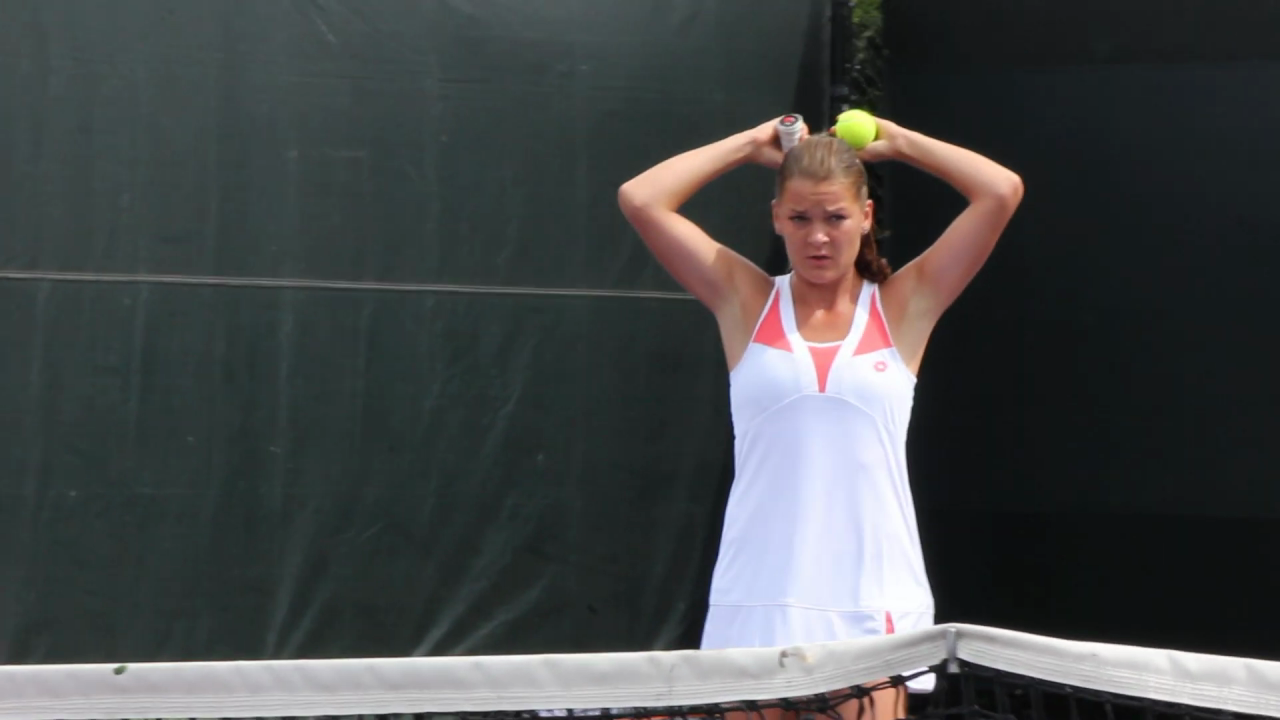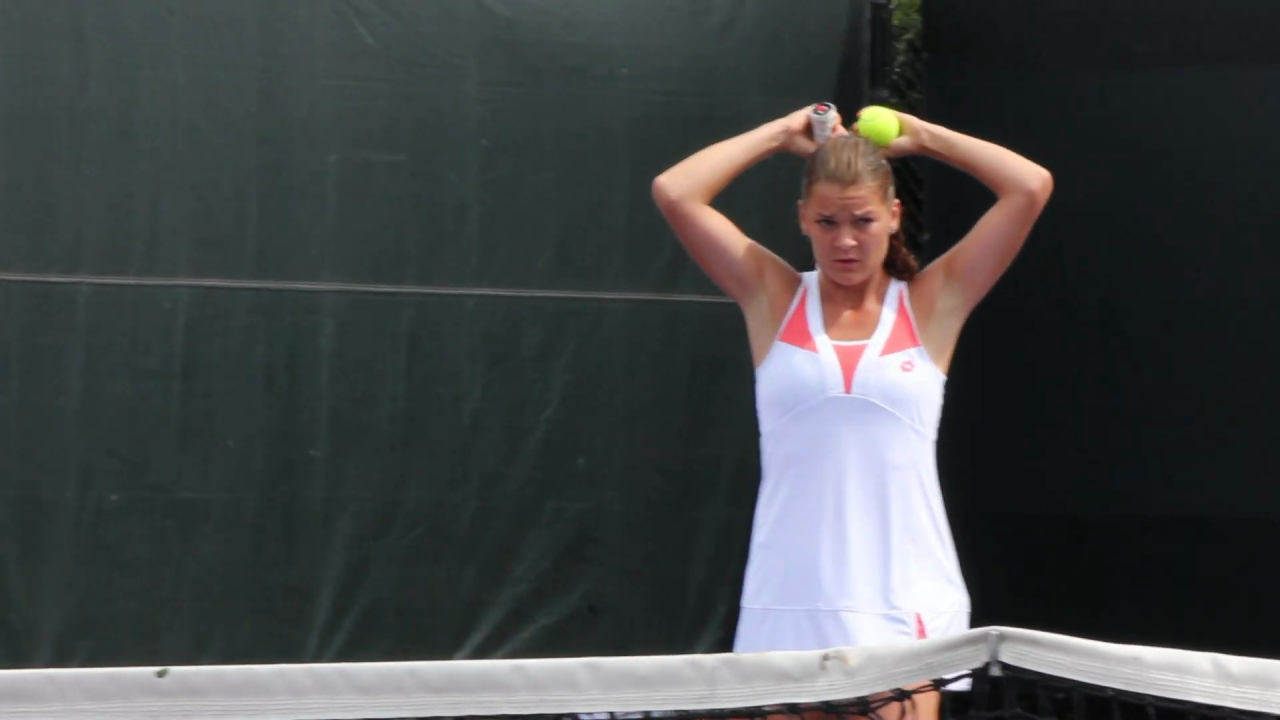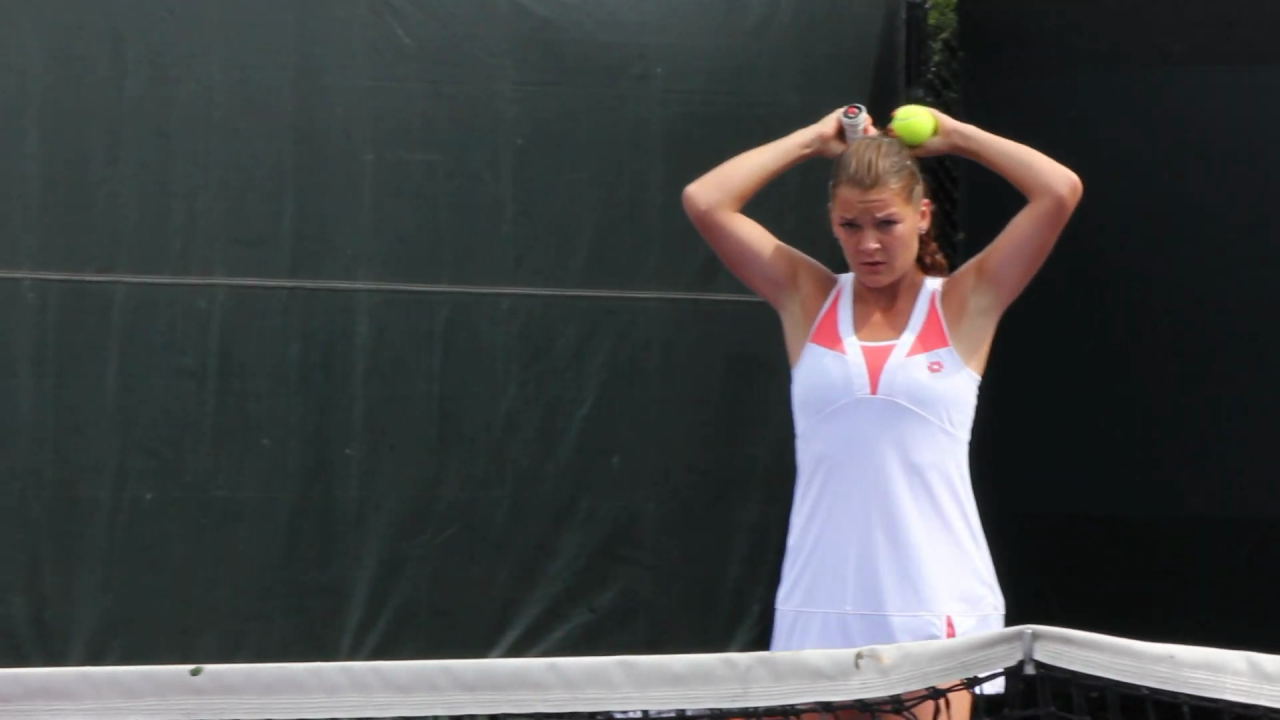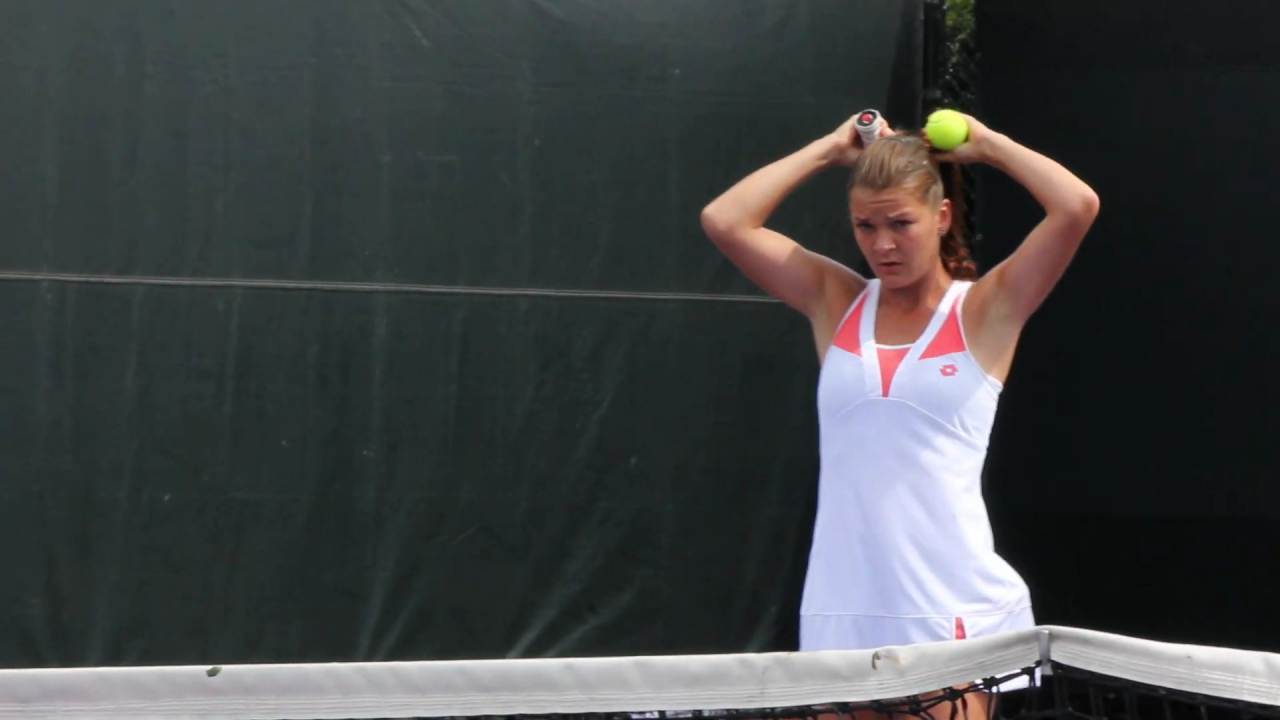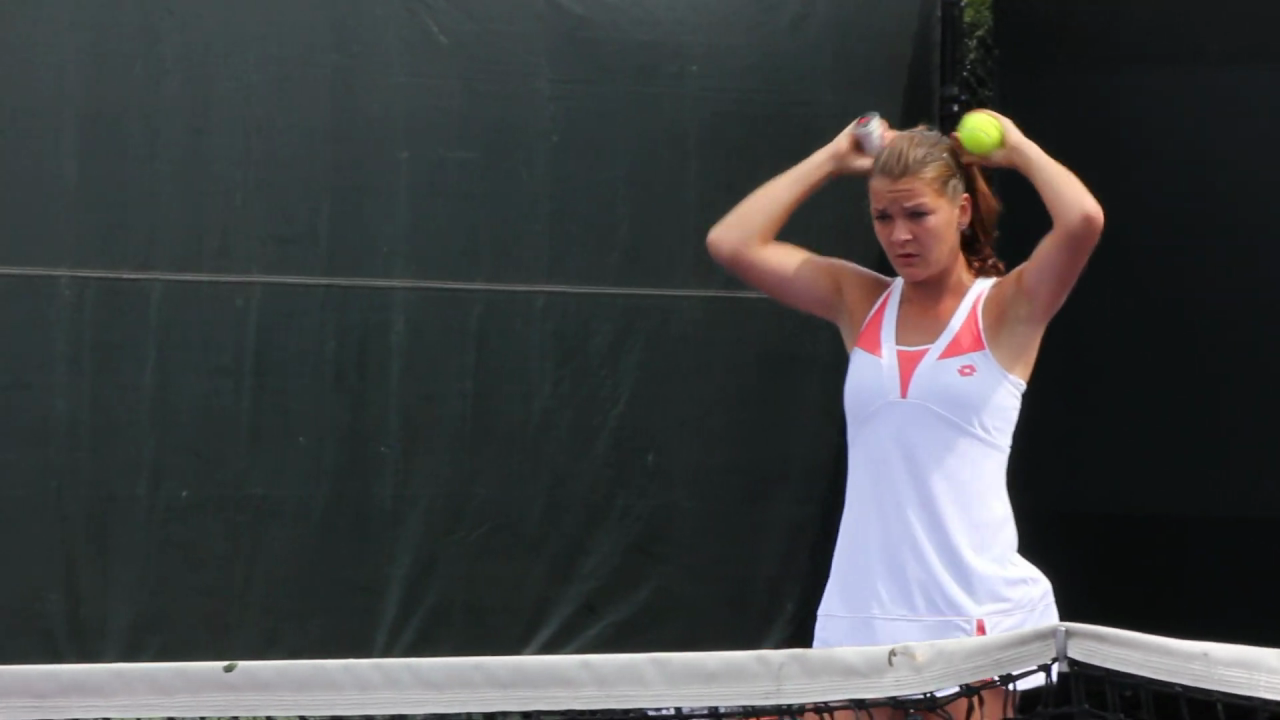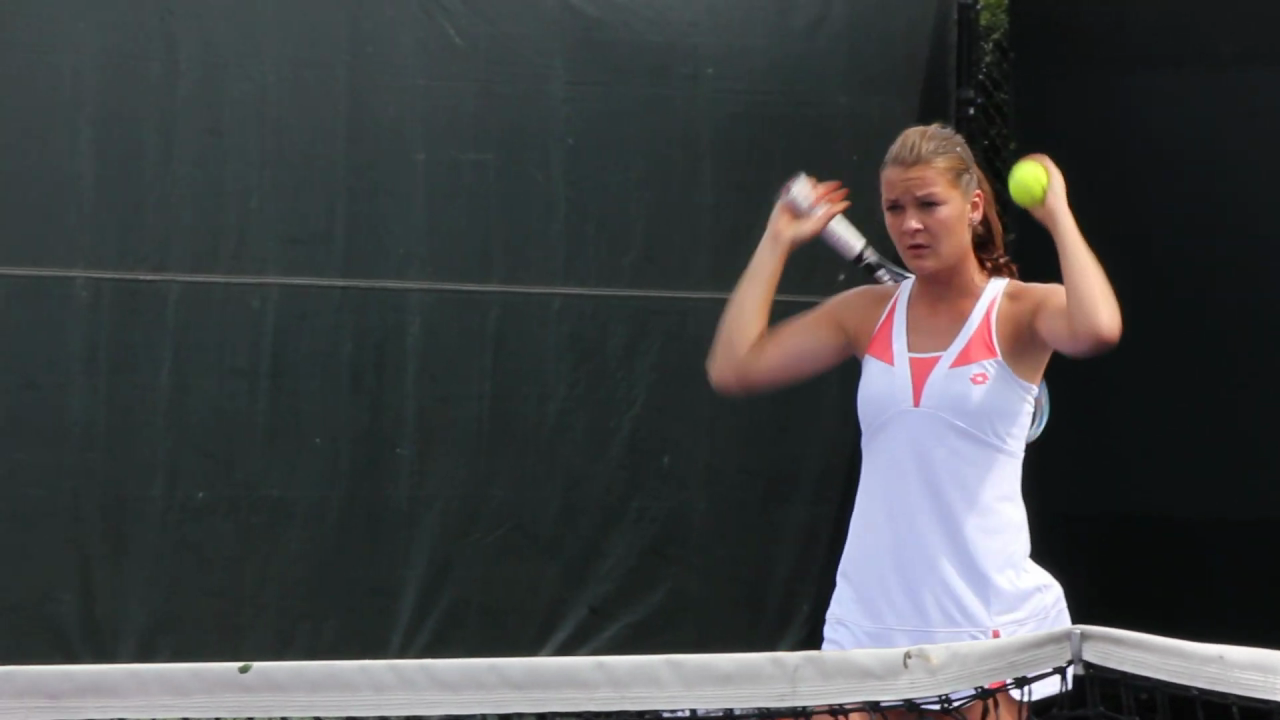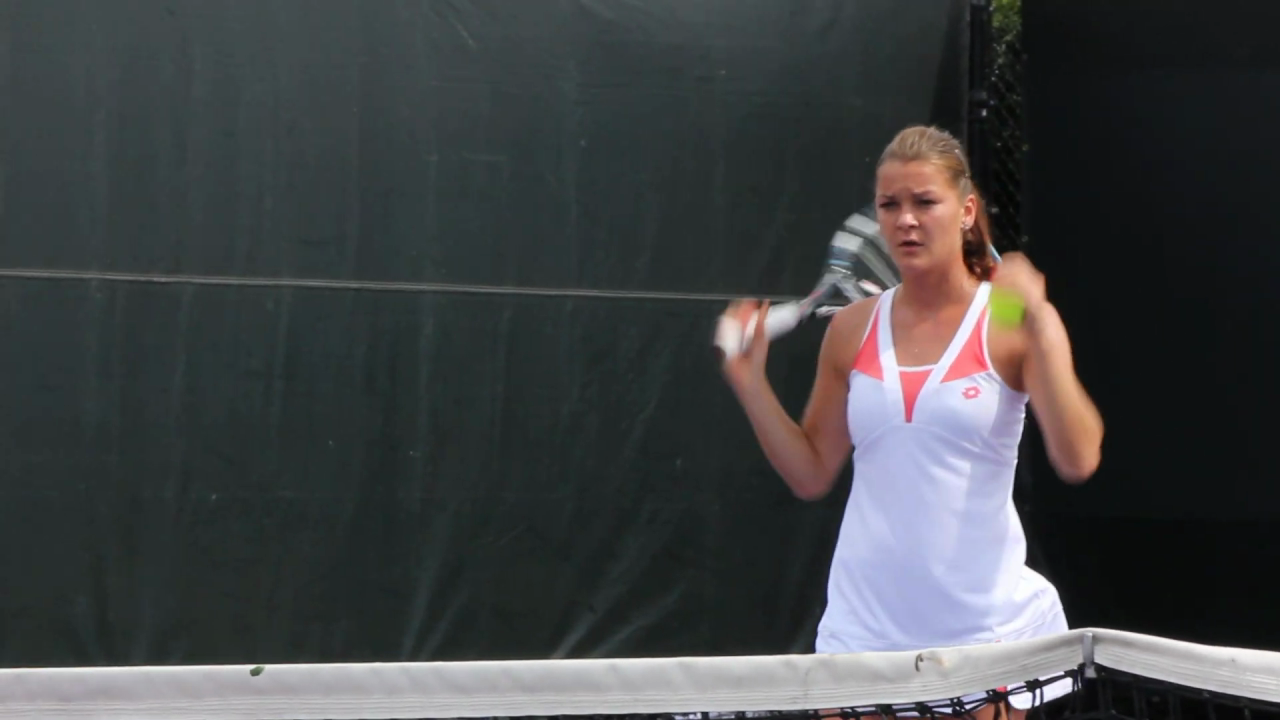
dt=0.2s
person 1, frame 1
left shoulder: (901, 307)
right shoulder: (745, 300)
left elbow: (1003, 190)
right elbow: (638, 198)
left wrist: (895, 140)
right wrist: (750, 144)
left hip: (872, 606)
right hip: (760, 600)
person 1, frame 2
left shoulder: (930, 305)
right shoulder: (773, 298)
left elbow: (1032, 186)
right elbow: (673, 192)
left wrist: (920, 136)
right wrist: (783, 133)
left hip: (902, 608)
right hip: (790, 604)
person 1, frame 3
left shoulder: (963, 305)
right shoulder: (808, 299)
left elbow: (1061, 191)
right elbow: (703, 202)
left wrist: (955, 135)
right wrist: (815, 138)
left hip: (935, 611)
right hip: (822, 605)
person 1, frame 4
left shoulder: (987, 311)
right shoulder: (836, 301)
left elbow: (1077, 206)
right elbow: (723, 221)
left wrist: (987, 143)
right wrist: (832, 148)
left hip: (952, 612)
right hip: (843, 609)
person 1, frame 5
left shoulder: (1009, 309)
right shoulder: (860, 302)
left elbow: (1082, 220)
right elbow: (730, 244)
left wrist: (1019, 149)
right wrist: (833, 158)
left hip: (972, 613)
right hip: (860, 610)
person 1, frame 6
left shoulder: (1021, 312)
right shoulder: (867, 312)
left elbow: (1098, 330)
right elbow: (731, 371)
left wrist: (1058, 215)
right wrist: (779, 238)
left hip: (985, 617)
right hip: (867, 617)
person 1, frame 7
left shoulder: (1017, 326)
right shoulder: (852, 327)
left elbow: (1079, 460)
right elbow: (812, 476)
left wrist: (1040, 331)
right wrist: (750, 381)
left hip: (982, 627)
right hip: (863, 625)
